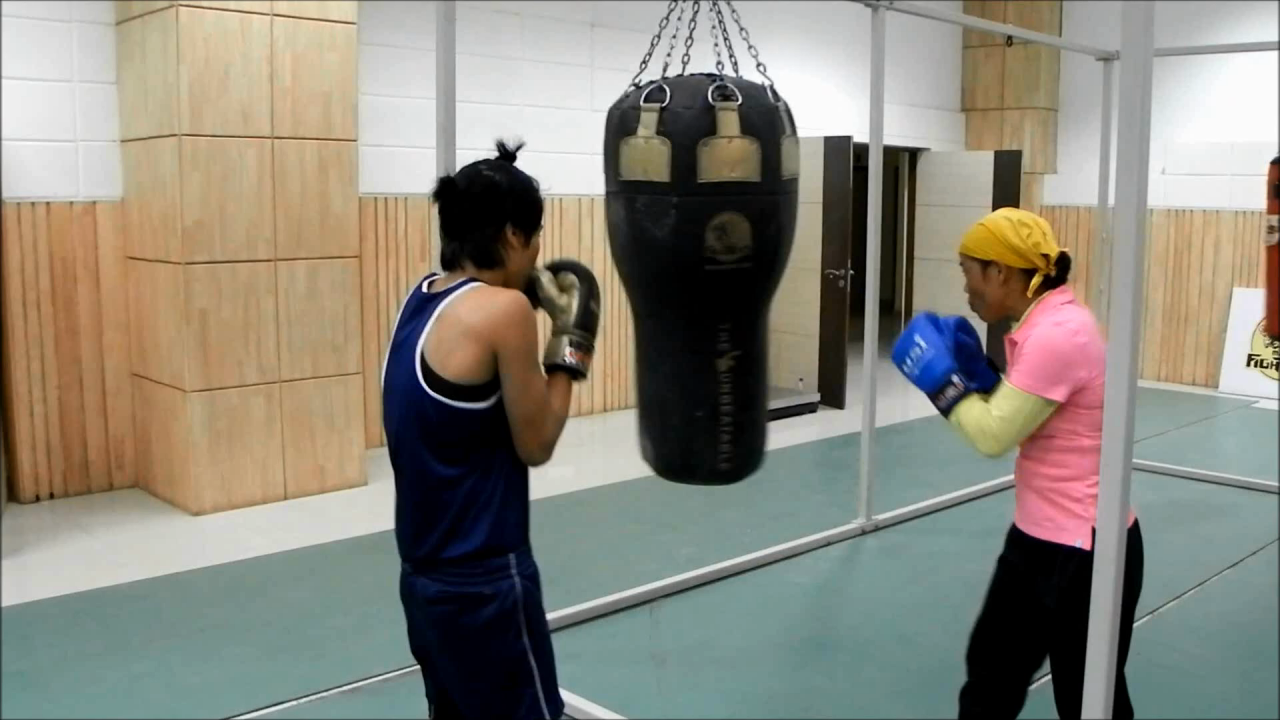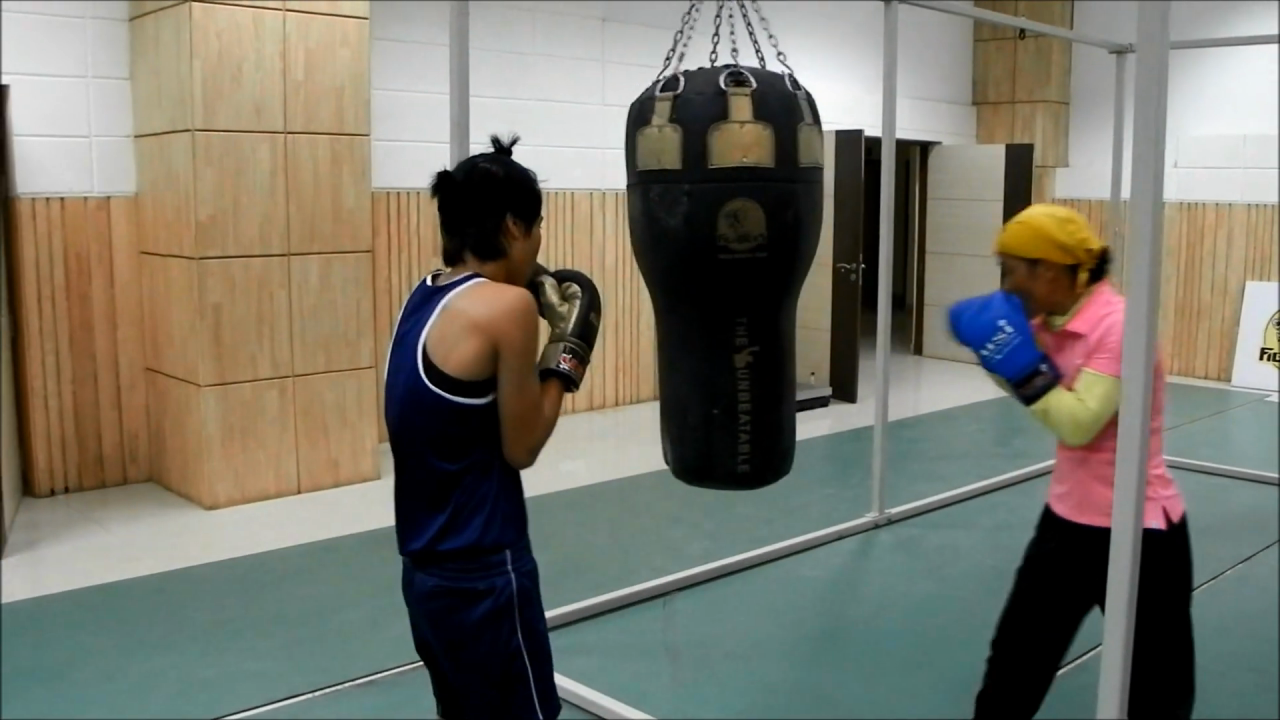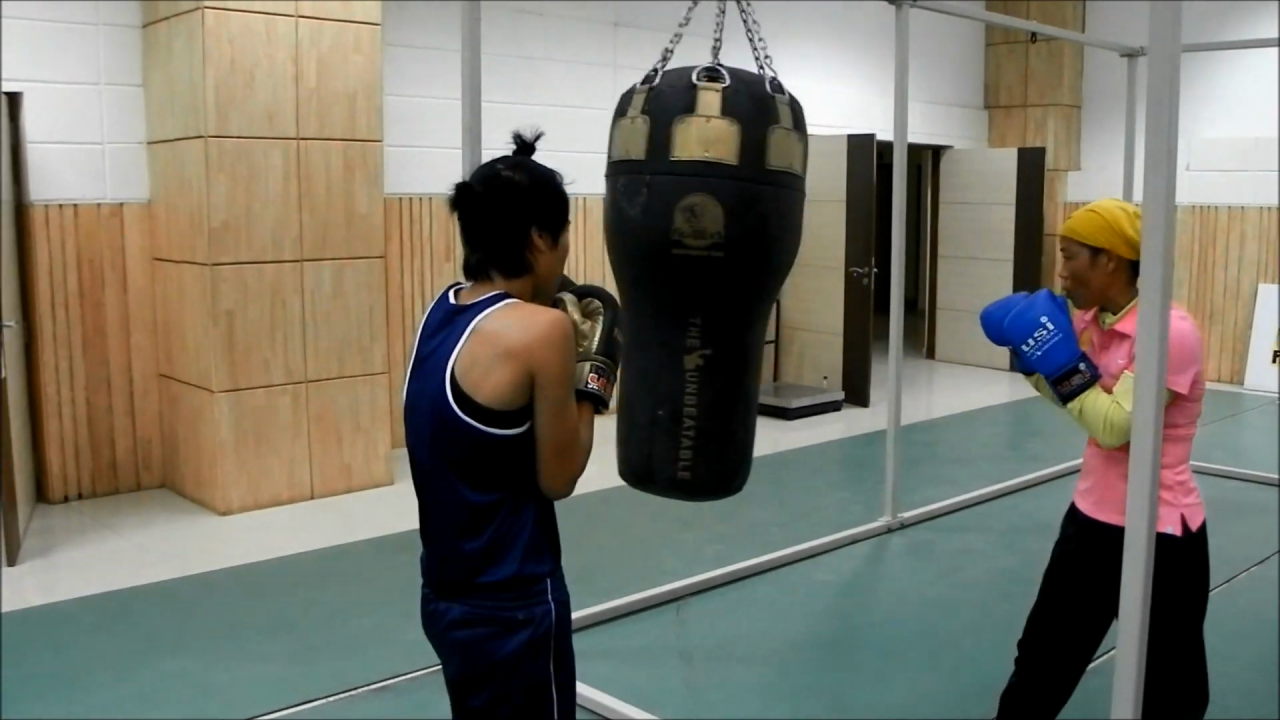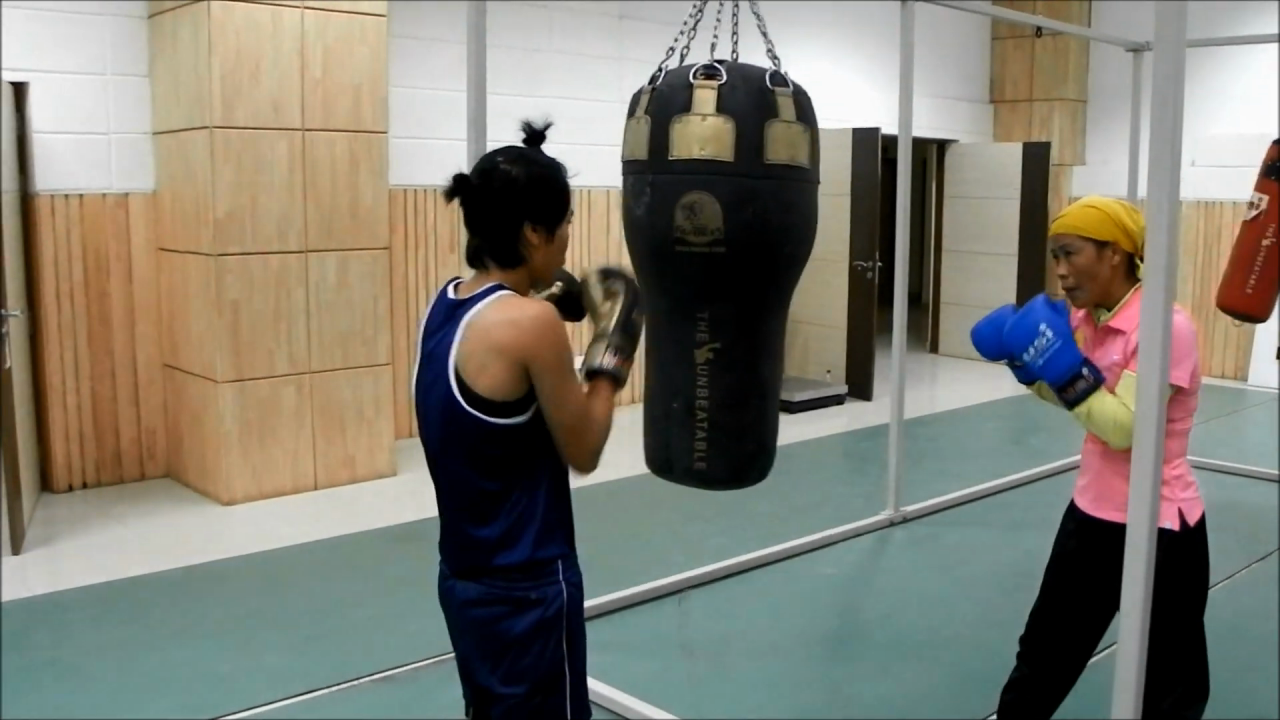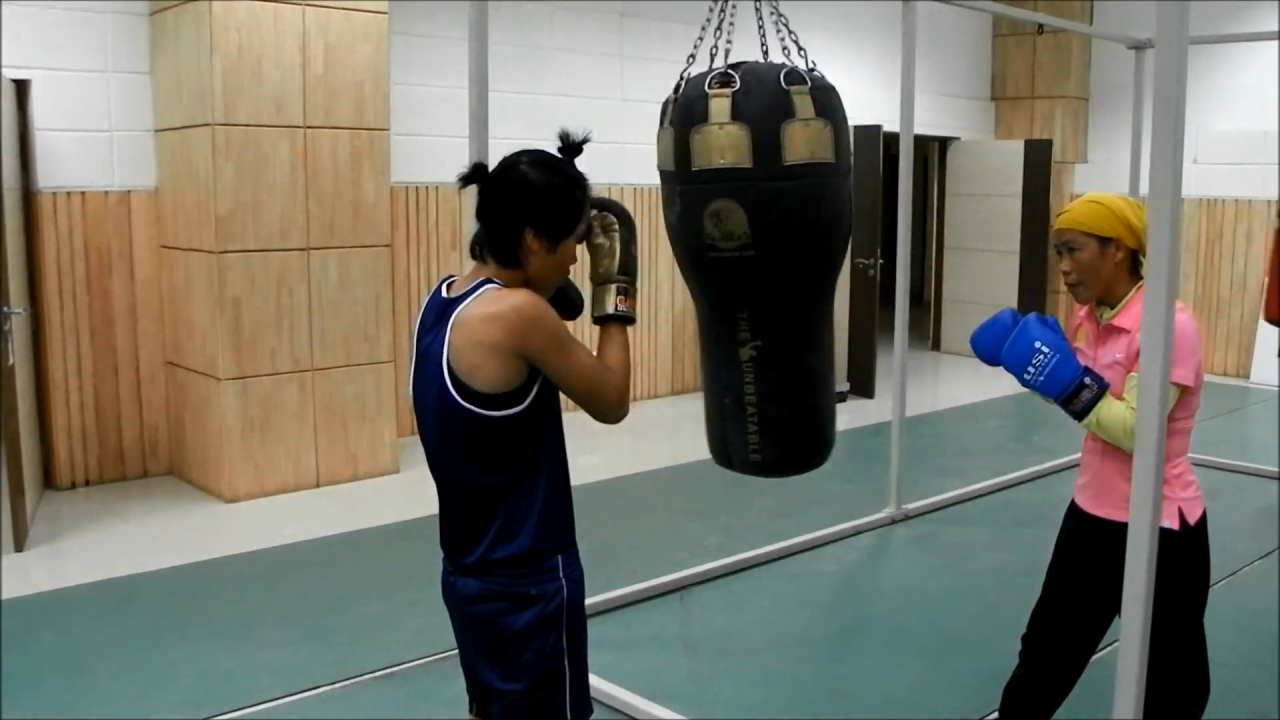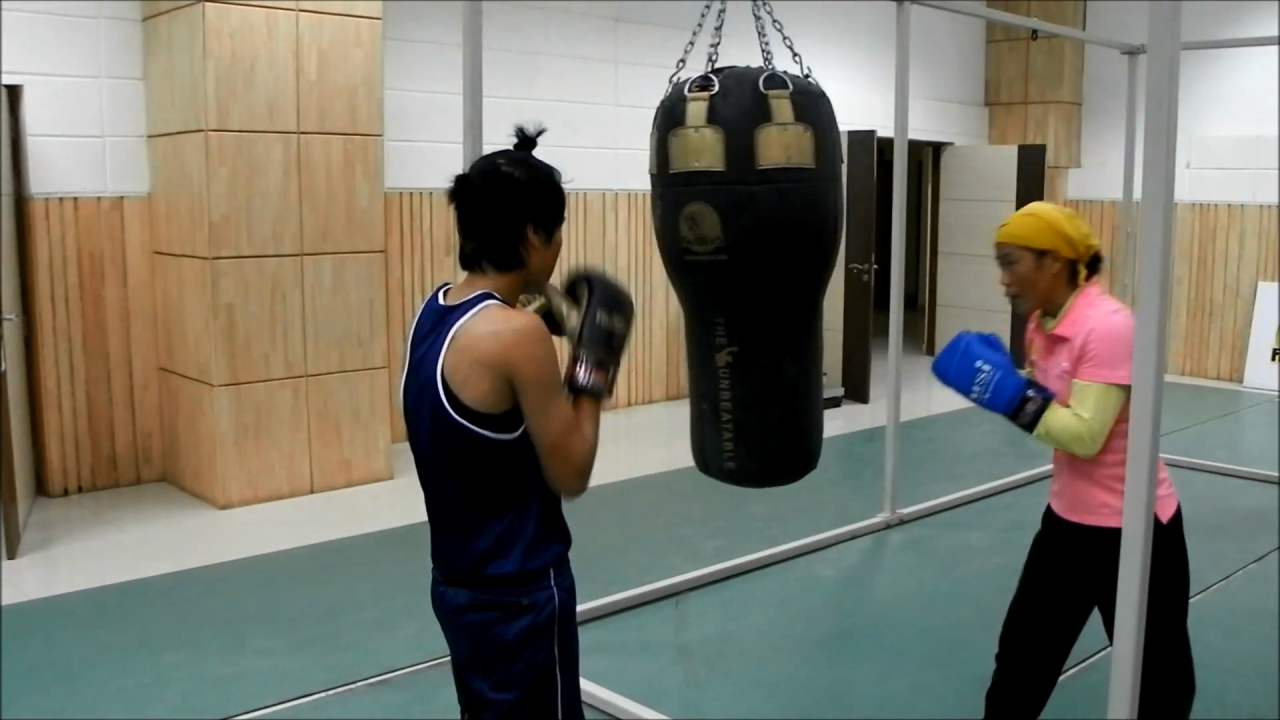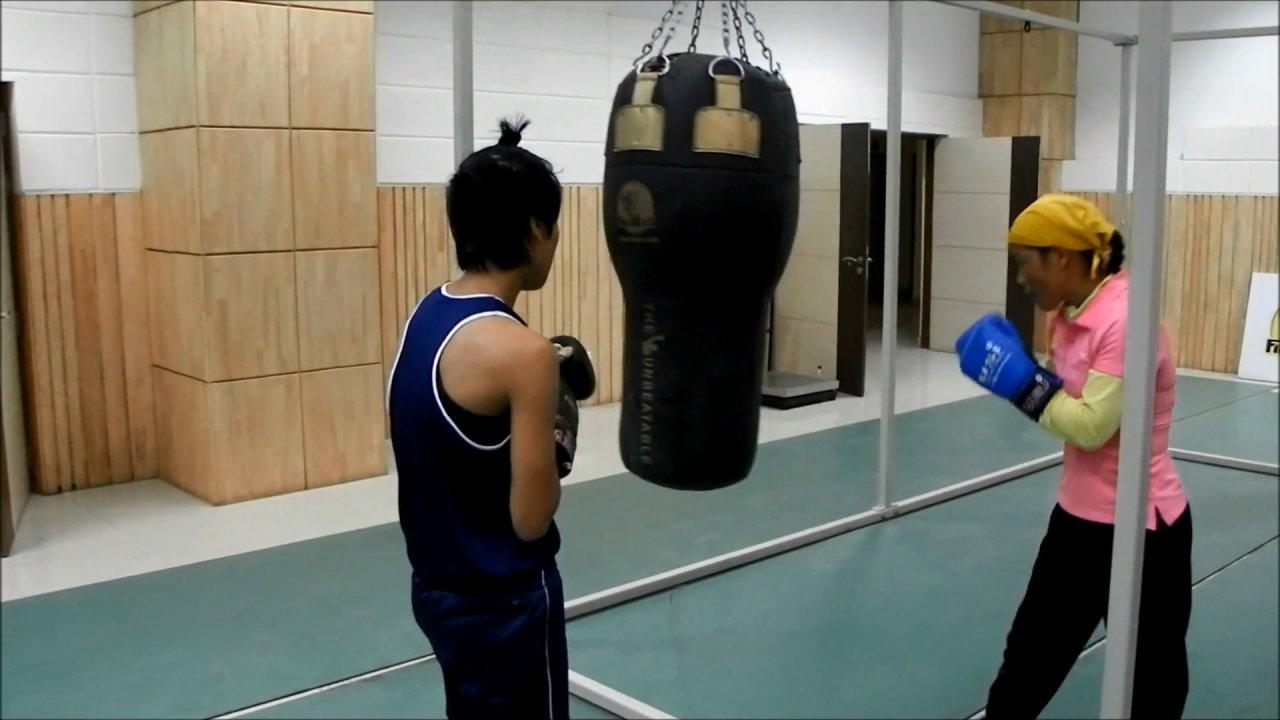
dt=0.5s
person 1, frame 1
left shoulder: (420, 300)
right shoulder: (503, 309)
right elbow: (535, 445)
right wrist: (571, 339)
left hip: (427, 571)
right hip: (484, 579)
person 1, frame 2
left shoulder: (426, 297)
right shoulder: (506, 305)
right elbow: (520, 447)
right wrist: (568, 345)
left hip: (429, 566)
right hip: (484, 572)
person 1, frame 3
left shoulder: (443, 311)
right shoulder: (539, 329)
right elbow: (558, 478)
right wrist: (595, 365)
left hip: (448, 592)
right hip: (511, 605)
person 1, frame 4
left shoulder: (447, 303)
right shoulder: (529, 323)
right elbow: (582, 453)
right wrist: (612, 343)
left hip: (465, 574)
right hip: (526, 586)
person 1, frame 5
left shoulder: (443, 300)
right shoulder: (517, 313)
right elbow: (611, 402)
right wrist: (615, 288)
left hip: (470, 572)
right hip: (527, 582)
person 1, frame 6
left shoulder: (435, 311)
right shoulder: (514, 333)
right elbow: (569, 476)
right wrist: (594, 359)
left hip: (460, 579)
right hip: (519, 593)
person 1, frame 7
left shoulder: (426, 315)
right shoulder: (519, 350)
right elbow: (531, 519)
right wrist: (557, 437)
left hip: (439, 584)
right hip: (502, 600)
person 2, frame 1
left shoulder: (1058, 334)
right shoulder: (1036, 327)
left elbow: (993, 436)
left wrist: (939, 374)
right wrist: (967, 362)
left hip: (1082, 546)
right hip: (1038, 534)
right knee: (992, 661)
person 2, frame 2
left shoulder: (1120, 324)
right shoulder: (1046, 321)
left elbow: (1076, 425)
right elbow: (1023, 382)
left wrist: (1020, 358)
right wrist: (995, 345)
left hip: (1139, 531)
right hip: (1066, 520)
right knee: (1015, 655)
person 2, frame 3
left shoulder: (1171, 331)
right shoulder: (1094, 320)
left elbow: (1112, 427)
right elbow: (1069, 401)
left wrist: (1059, 356)
right wrist: (1028, 350)
left hip: (1157, 537)
right hip: (1091, 519)
right knee: (1042, 654)
person 2, frame 4
left shoulder: (1166, 325)
right shoulder: (1086, 317)
left elbow: (1121, 428)
left wrist: (1062, 363)
right wrist: (1023, 360)
left hip: (1157, 531)
right hip: (1091, 515)
right knee: (1043, 649)
person 2, frame 5
left shoulder: (1168, 324)
right shoulder: (1089, 316)
left elbow: (1135, 431)
left wrist: (1066, 379)
right wrist: (1029, 361)
left hip: (1157, 531)
right hip: (1092, 515)
right knee: (1046, 647)
person 2, frame 6
left shoulder: (1109, 327)
right shoulder: (1042, 324)
left elbow: (1085, 436)
left wrist: (1011, 393)
right wrist: (990, 380)
right hip: (1069, 520)
right knee: (1022, 650)
person 2, frame 7
left shoulder: (1126, 320)
right shoulder: (1068, 315)
left elbow: (1091, 428)
left wrist: (1018, 378)
right wrist: (1021, 370)
left hip: (1140, 532)
right hip: (1078, 518)
right knee: (1032, 646)
